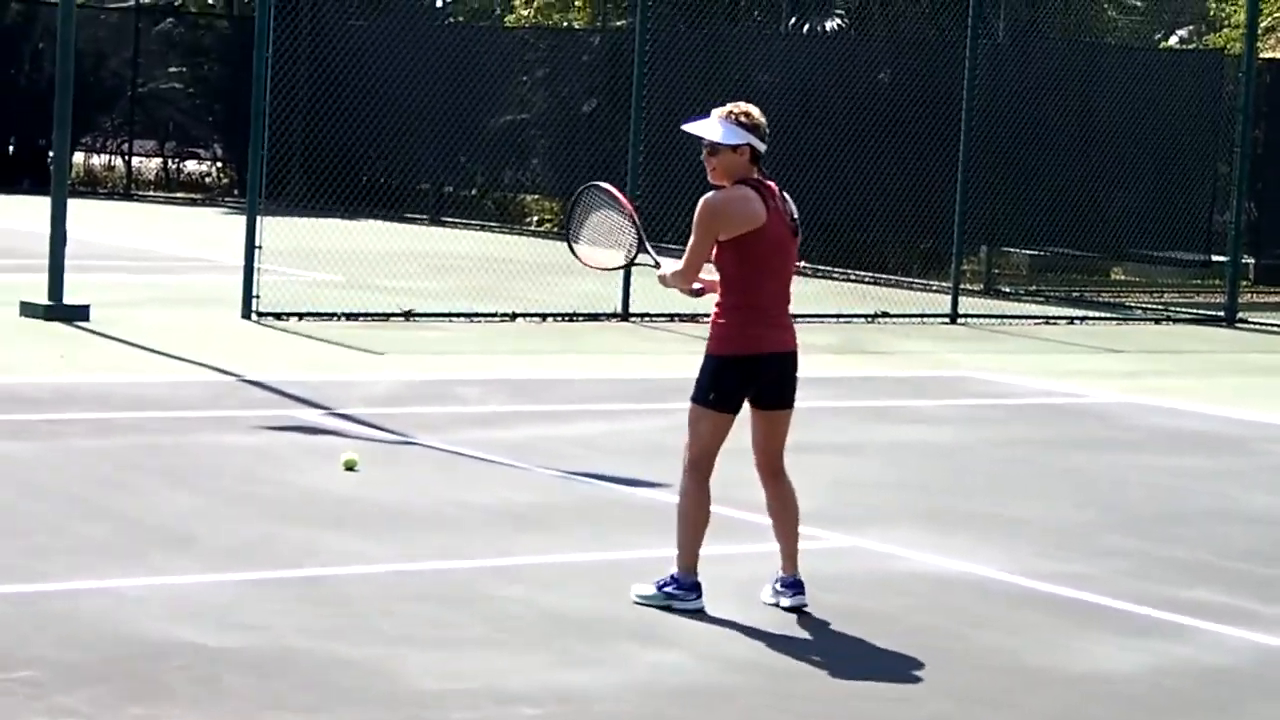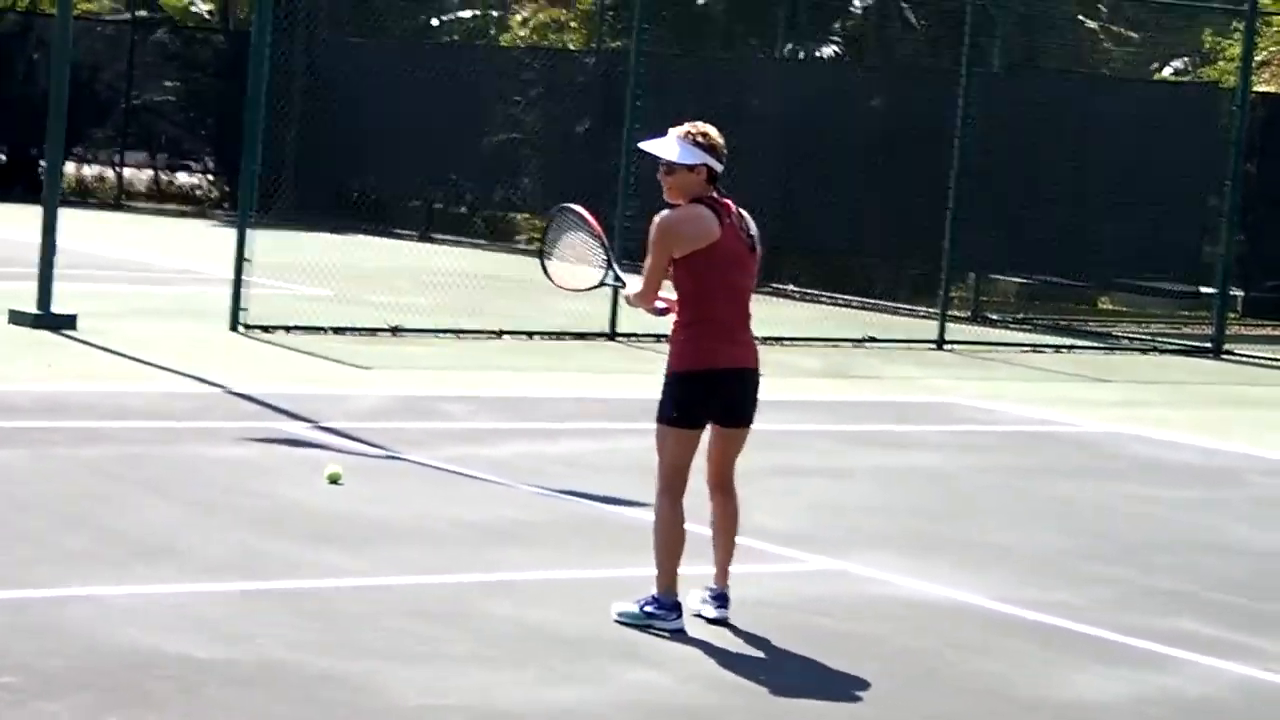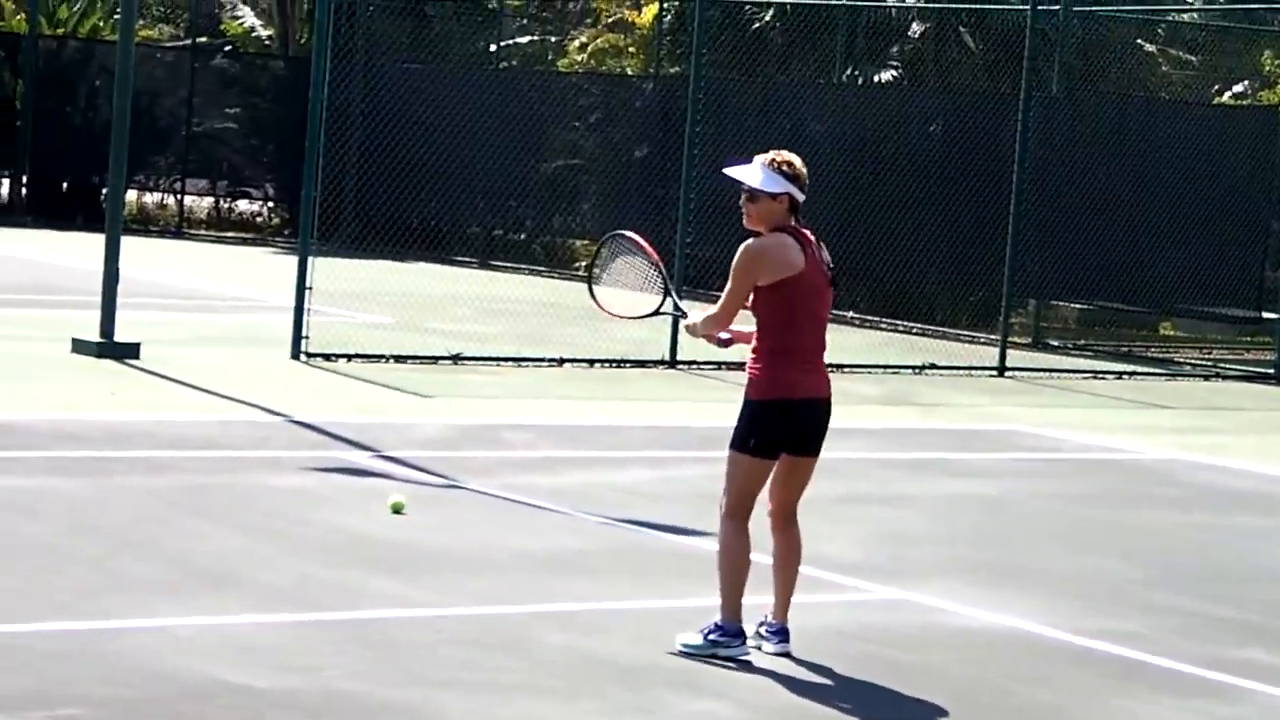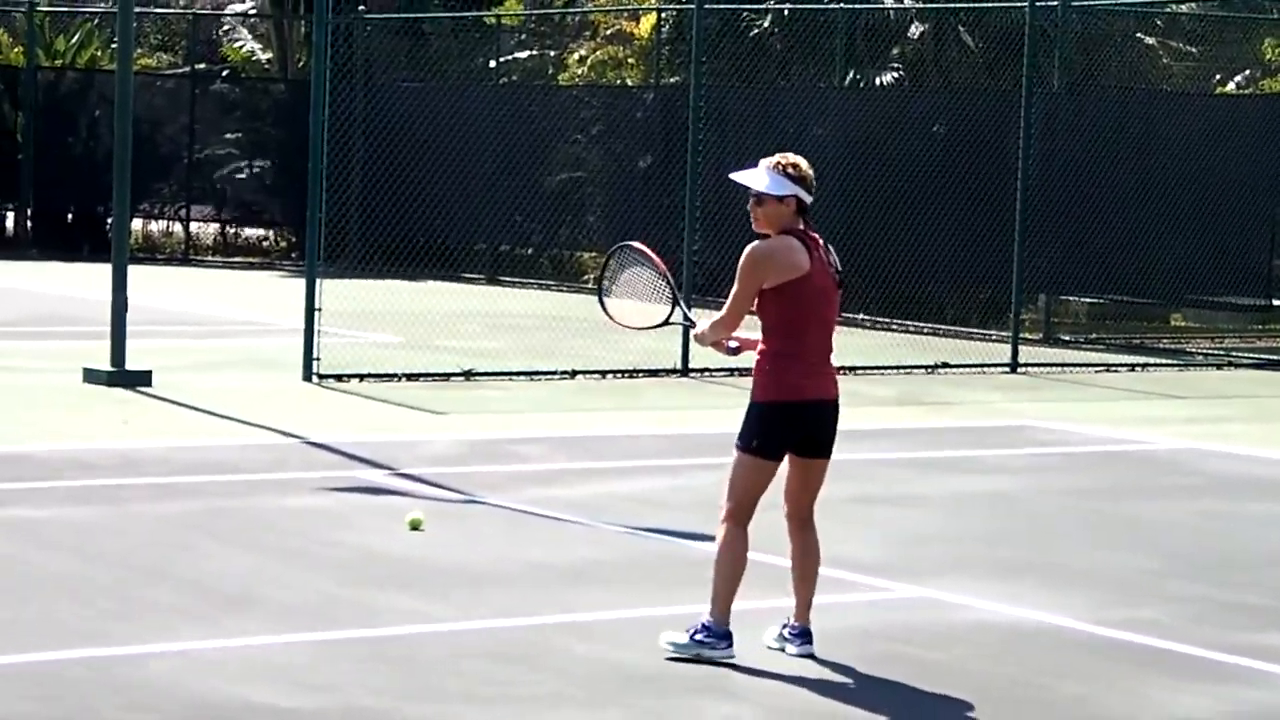
dt=0.4s
person 1, frame 1
left shoulder: (719, 204)
right shoulder: (781, 202)
left elbow: (685, 275)
left wrist: (667, 276)
right wrist: (707, 282)
left hip: (734, 352)
right hip: (780, 351)
left knee: (696, 468)
right knee: (772, 468)
left ankle: (684, 581)
right ankle: (790, 579)
person 1, frame 2
left shoulder: (673, 222)
right shoulder: (742, 222)
left elbow: (645, 296)
left wrist: (636, 296)
left hip: (695, 368)
right hip: (741, 367)
left knee: (669, 487)
right knee: (722, 482)
left ankle: (664, 602)
right ankle: (718, 593)
person 1, frame 3
left shoulder: (758, 250)
right shoulder: (815, 251)
left elbow: (719, 319)
left wrist: (696, 325)
right wrist: (737, 335)
left hip: (773, 397)
right hip: (815, 398)
left knee: (734, 513)
right knee: (783, 514)
left ankle: (729, 629)
right ankle: (776, 627)
person 1, frame 4
left shoulder: (763, 252)
right shoulder: (823, 254)
left elbow: (726, 323)
left wrist: (704, 333)
right wrist: (747, 341)
left hip: (779, 399)
right hip: (823, 400)
left knee: (735, 516)
right knee: (800, 516)
left ankle: (715, 631)
right ankle: (799, 628)
